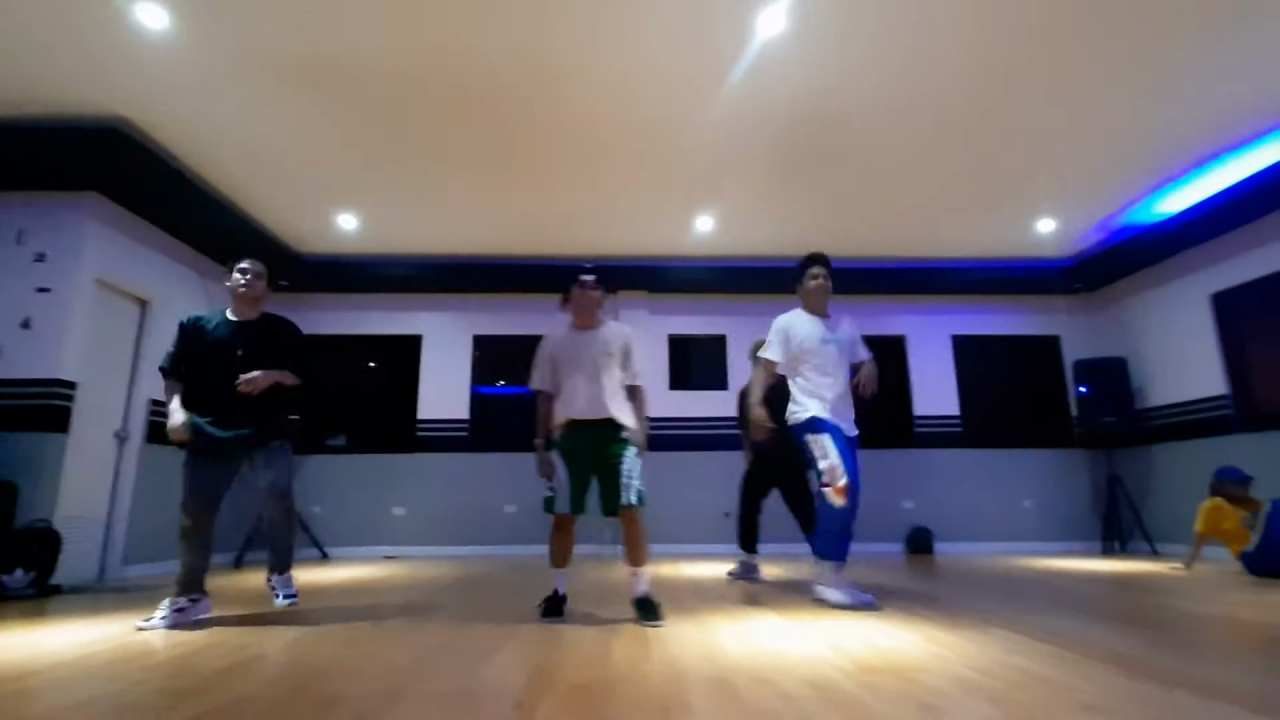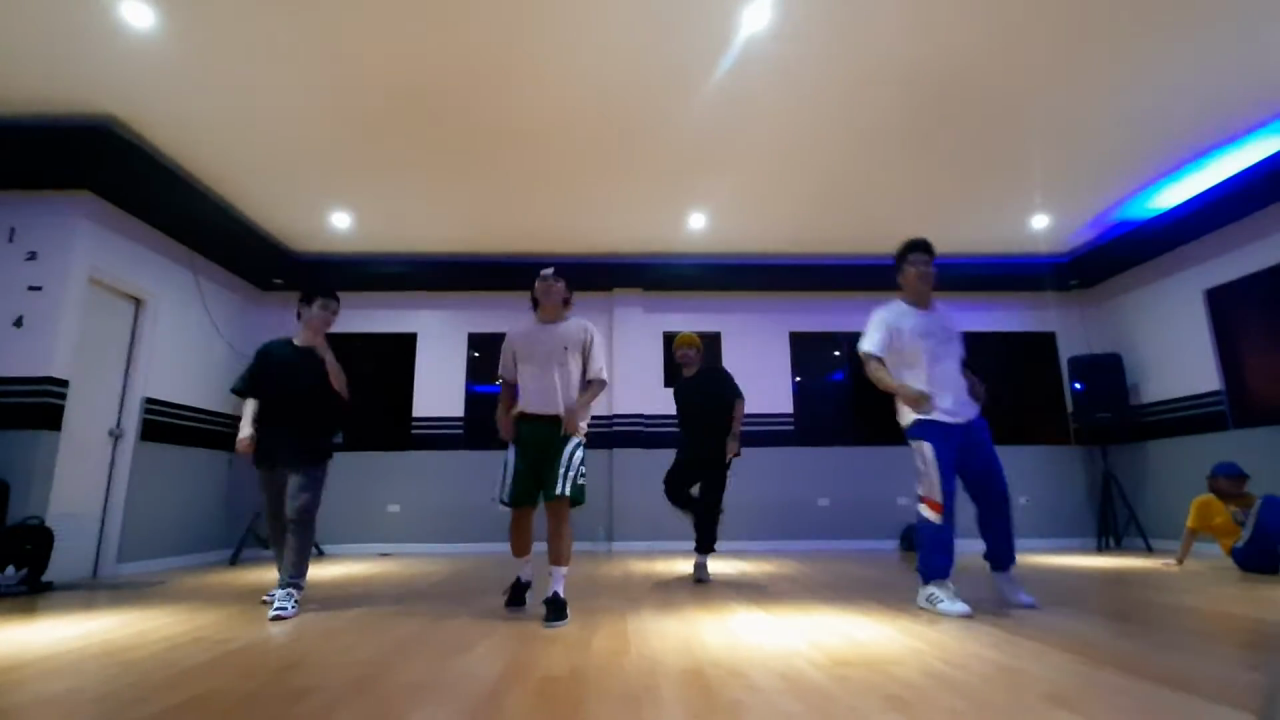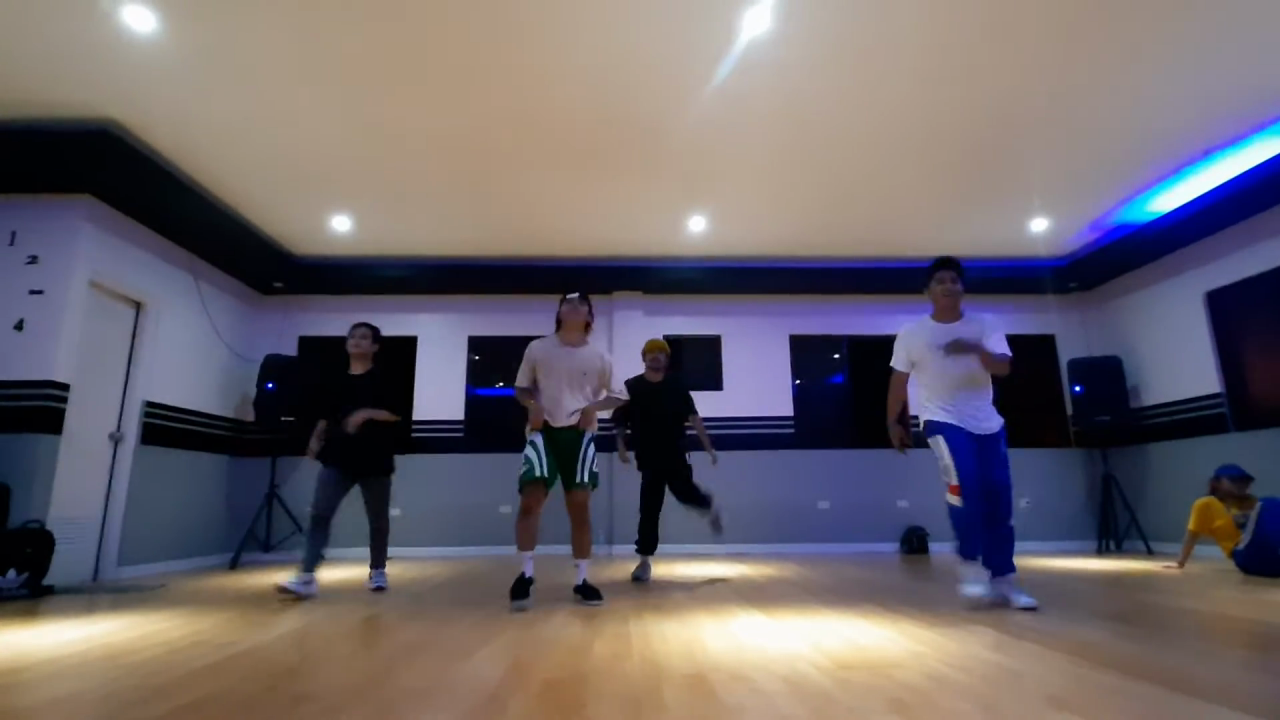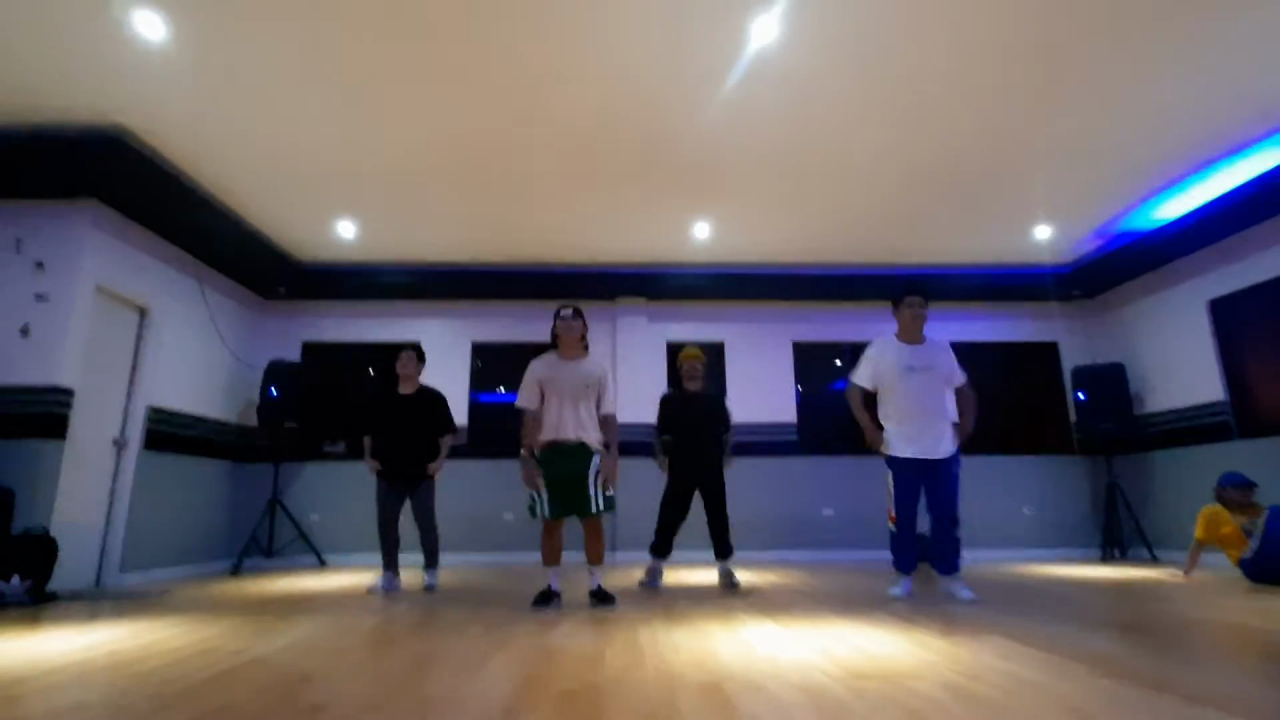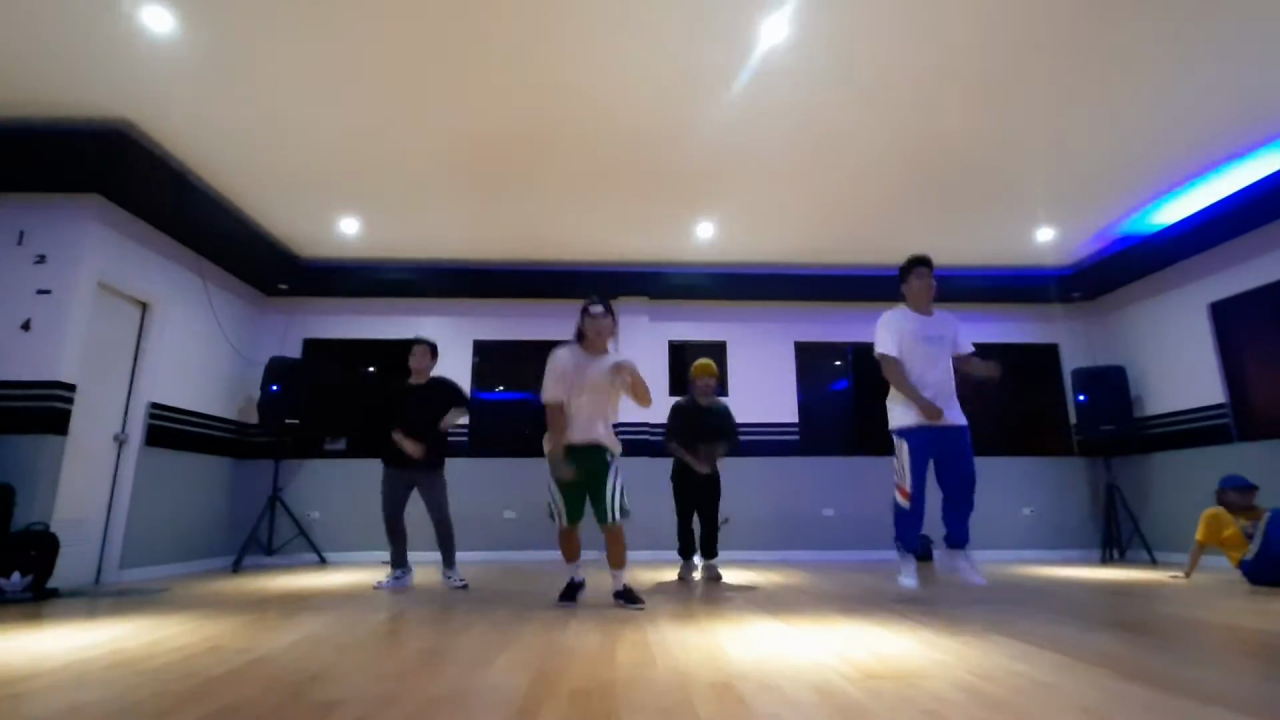
dt=0.7s
person 1, frame 1
left shoulder: (844, 326)
right shoulder: (787, 324)
left elbow: (863, 361)
right elbow: (765, 368)
left wrist: (869, 372)
right wrist: (757, 410)
left hip: (845, 422)
right hip: (813, 418)
left knee: (845, 497)
right knee: (842, 483)
left ankle: (832, 578)
right ankle: (828, 570)
person 1, frame 2
left shoulder: (944, 316)
right shoulder: (887, 316)
right elbow: (872, 364)
left wrist: (972, 381)
right wrist: (902, 390)
left hip: (967, 416)
right hip: (927, 419)
left knee: (994, 492)
right knee: (937, 498)
left ankle: (1002, 574)
right ankle: (933, 585)
person 1, frame 3
left shoulder: (984, 326)
right shoulder: (912, 333)
left elbow: (1002, 367)
right elbow: (899, 379)
left wrist: (975, 350)
right wrist: (893, 421)
left hip: (986, 425)
right hip: (942, 422)
left knee: (998, 499)
right knee: (964, 483)
left ankle: (1002, 577)
right ankle: (970, 566)
person 1, frame 4
left shoulder: (942, 350)
right shoulder: (879, 351)
left elbow: (962, 389)
right elbow: (855, 392)
left wrist: (967, 419)
right wrist: (869, 427)
left hip: (943, 448)
right hip: (901, 449)
left knee: (946, 517)
right knee: (902, 516)
left ankle: (950, 576)
right ankle: (904, 576)
person 1, frame 5
left shoulder: (948, 323)
right shoulder: (891, 321)
left elbow: (966, 361)
right elbow: (889, 366)
left wrist: (984, 367)
right wrist: (920, 403)
left hip: (951, 419)
right hip: (910, 419)
left knee: (962, 486)
right knee: (911, 488)
left ankle: (956, 553)
right ankle: (907, 560)
person 2, frame 1
left shoulder: (620, 336)
right shoulder: (552, 344)
left elbow: (636, 387)
right elbow: (545, 397)
left wrist: (641, 425)
right wrist: (541, 444)
left hip: (615, 431)
right hip: (570, 433)
left knee: (628, 512)
right knee: (564, 516)
left ankle: (642, 593)
right ankle: (559, 592)
person 2, frame 2
left shoulder: (584, 331)
right shoulder: (516, 337)
left elbow: (598, 379)
left wrist: (578, 406)
right wrist: (503, 413)
left hip: (565, 427)
right hip: (525, 426)
left knee: (559, 508)
right knee: (520, 510)
left ankle: (556, 593)
right ankle: (523, 577)
person 2, frame 3
left shoulder: (598, 357)
right shoulder: (537, 349)
left elbow: (618, 396)
right elbow: (522, 387)
left wrist: (595, 406)
right wrist: (532, 405)
left hip: (579, 435)
right hip: (543, 431)
left knee: (578, 504)
right knee: (531, 498)
left ankle: (581, 580)
right ankle: (526, 573)
person 2, frame 4
left shoulder: (598, 369)
right shoulder: (539, 367)
left elbow: (607, 416)
right elbow: (530, 414)
left wrist: (612, 455)
right wrist: (527, 456)
left hip: (589, 451)
right hip: (550, 452)
left knee: (593, 521)
right knee: (551, 521)
left ankle: (596, 586)
right ankle: (552, 587)
person 2, frame 5
left shoulder: (619, 362)
right shoulder: (562, 358)
left elbow: (644, 399)
right elbow: (553, 408)
left wrist: (630, 374)
right wrist: (557, 454)
left hip: (602, 451)
right hip: (566, 451)
left knee: (613, 527)
right knee: (567, 526)
left ankle: (620, 587)
right ankle: (576, 578)
person 3, frame 1
left shoulder: (282, 330)
right shoulder: (197, 327)
left elbow: (296, 378)
right elbow: (175, 375)
left wrist: (272, 376)
right wrist: (175, 409)
left hip: (266, 434)
right hip: (211, 435)
left knee: (279, 494)
right knee: (195, 514)
left ankle: (279, 575)
right ankle: (190, 596)
person 3, frame 2
left shoulder: (331, 356)
right shoulder: (271, 351)
left elbow: (342, 391)
right elbow: (251, 394)
left wrist: (324, 352)
right wrist: (246, 425)
left hip: (310, 451)
right hip: (270, 447)
left knee: (299, 514)
right knee: (275, 518)
left ankle: (290, 589)
right ankle: (285, 579)
person 3, frame 3
left shoulder: (383, 380)
right shoulder: (337, 382)
left elbow: (395, 415)
right elbow: (326, 415)
left wrist: (365, 414)
right wrist: (316, 437)
left hip: (373, 460)
right hip: (336, 459)
left knee: (378, 518)
right knee: (320, 511)
left ankle: (378, 570)
right ankle: (306, 576)
person 3, frame 4
left shoulder: (433, 398)
right shoulder: (384, 401)
left elbow: (448, 432)
right elbow: (370, 432)
left wrist: (440, 458)
right wrist: (369, 456)
left hip: (421, 472)
right hip: (389, 472)
left knee: (425, 522)
right knee: (386, 522)
left ankle: (431, 571)
right ankle: (390, 574)
person 3, frame 5
left shoulder: (443, 387)
right shoulder: (398, 392)
left elbow: (463, 406)
right elbow: (392, 425)
left wrist: (453, 416)
right wrist: (405, 442)
left hip: (432, 464)
right hip: (398, 464)
left knee: (441, 519)
right knee: (391, 518)
left ankle: (449, 569)
right ankle: (400, 570)
person 4, frame 1
left shoulder: (789, 387)
right shoulder: (747, 392)
right wrist: (748, 451)
left hip: (789, 460)
right hip: (761, 461)
left knee: (804, 510)
right knee: (748, 508)
right ankle: (749, 562)
person 4, frame 2
left shoulder: (716, 375)
right shoulder: (680, 388)
left elbow: (738, 401)
left wrist: (734, 436)
right wrist: (684, 448)
left hip: (717, 450)
right hip: (692, 450)
left knee: (709, 504)
right knee: (673, 488)
left ankle: (701, 559)
person 4, frame 3
left shoulder: (676, 387)
right shoulder: (631, 387)
left elbow: (692, 417)
right elbow: (619, 421)
left wrist: (708, 445)
right wrist: (621, 445)
left hip: (674, 451)
right hip: (649, 455)
left knee: (685, 492)
right knee: (649, 508)
left ankle: (710, 509)
right ankle: (644, 560)
person 4, frame 4
left shoulder: (714, 398)
right shoulder: (670, 400)
left elbow: (724, 430)
right elbow: (663, 433)
left wrist: (725, 452)
right wrist: (662, 455)
left hip: (711, 468)
right hip: (681, 468)
left knee: (717, 517)
right knee: (669, 516)
left ankle: (725, 568)
right ankle: (655, 566)
person 4, frame 5
left shoulder: (722, 411)
right shoulder: (681, 408)
left elbow: (730, 441)
right elbow: (672, 442)
left wrist: (711, 453)
right wrist: (691, 460)
left hip: (710, 476)
right hip: (684, 474)
left knee: (709, 521)
right knee: (684, 520)
left ankle: (709, 563)
right ankle: (687, 562)
